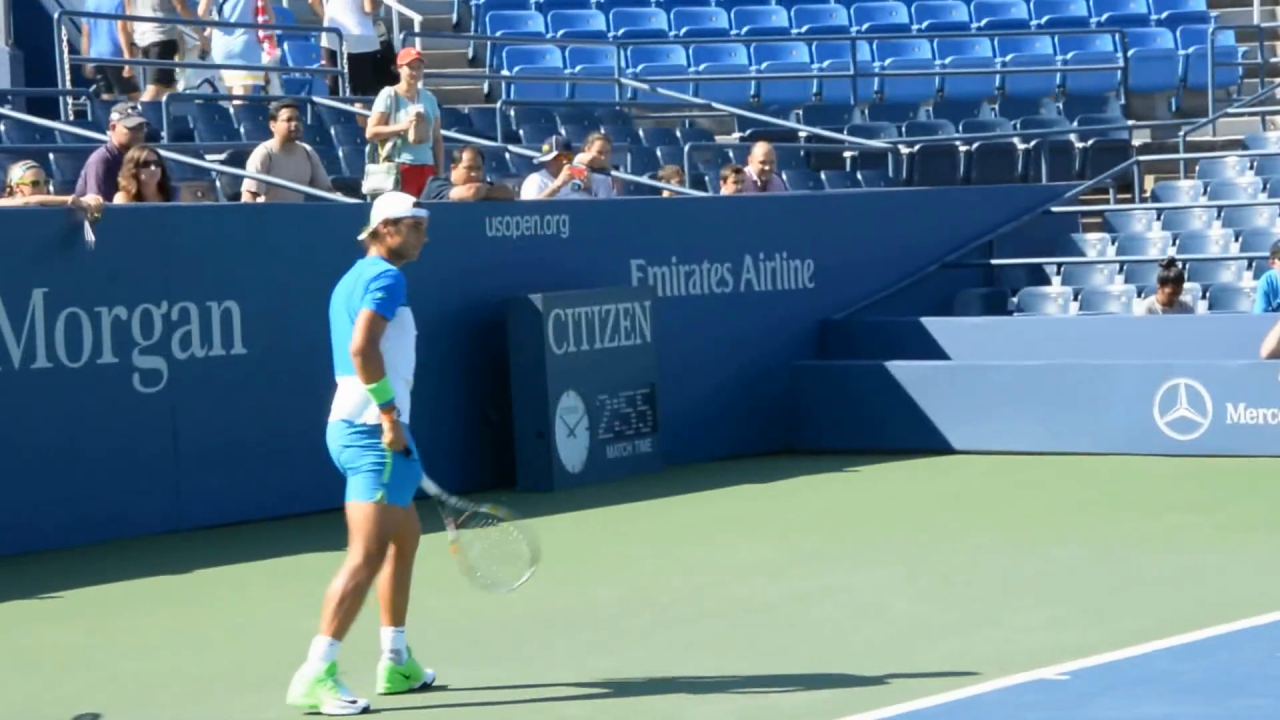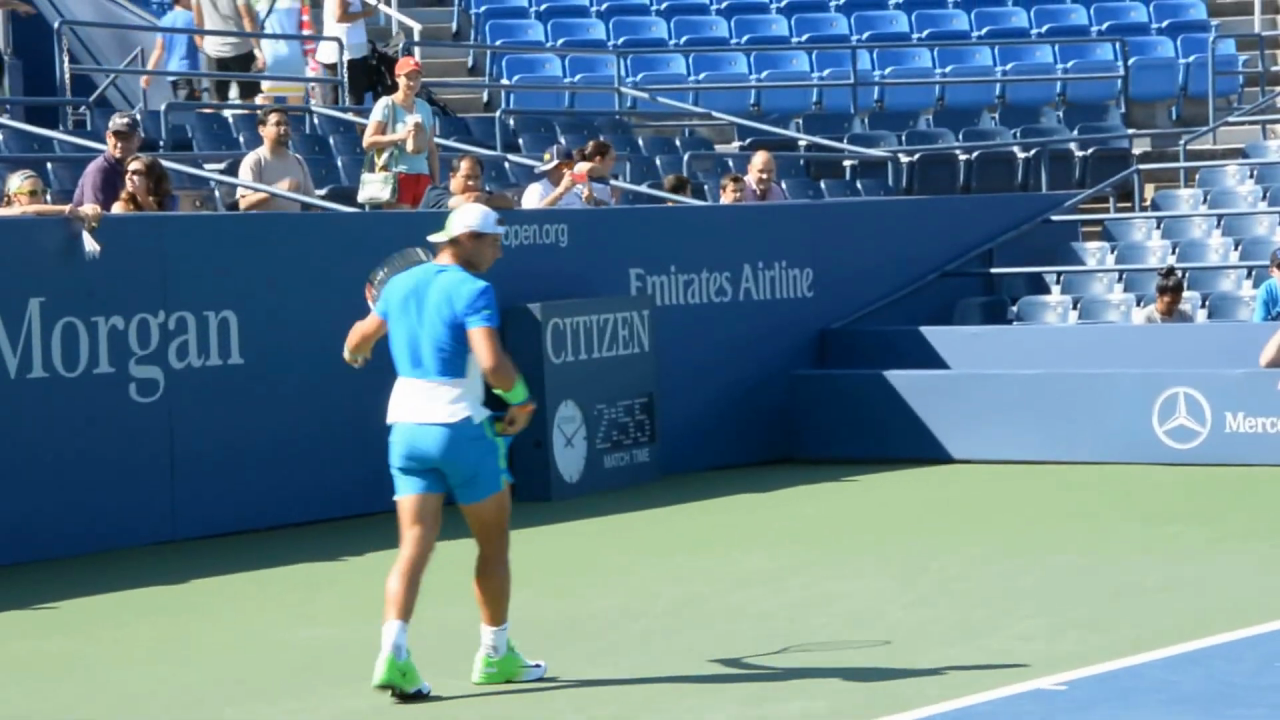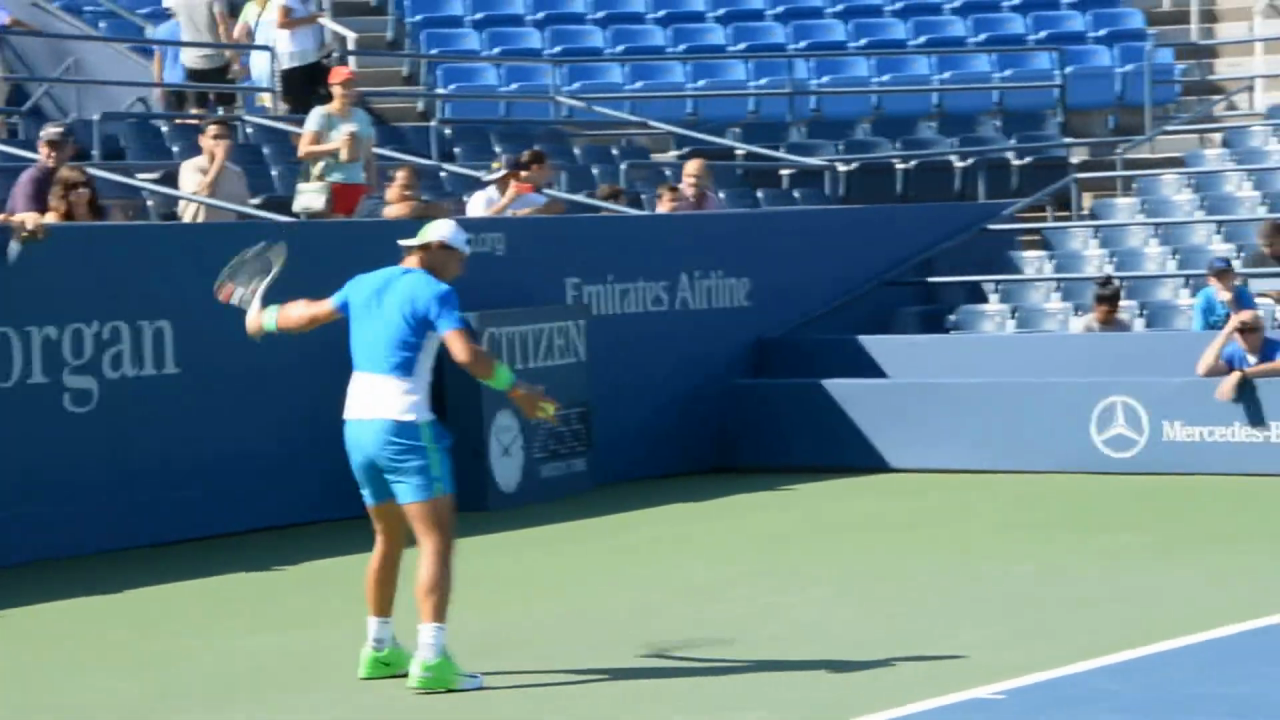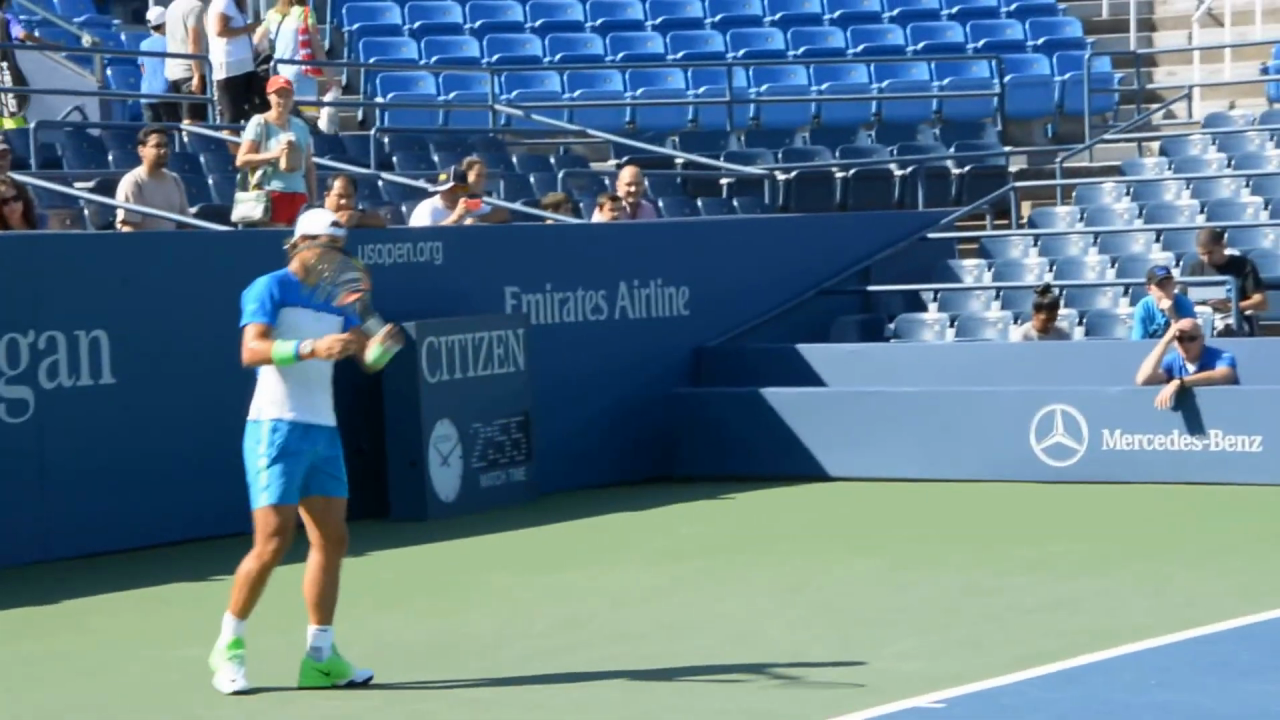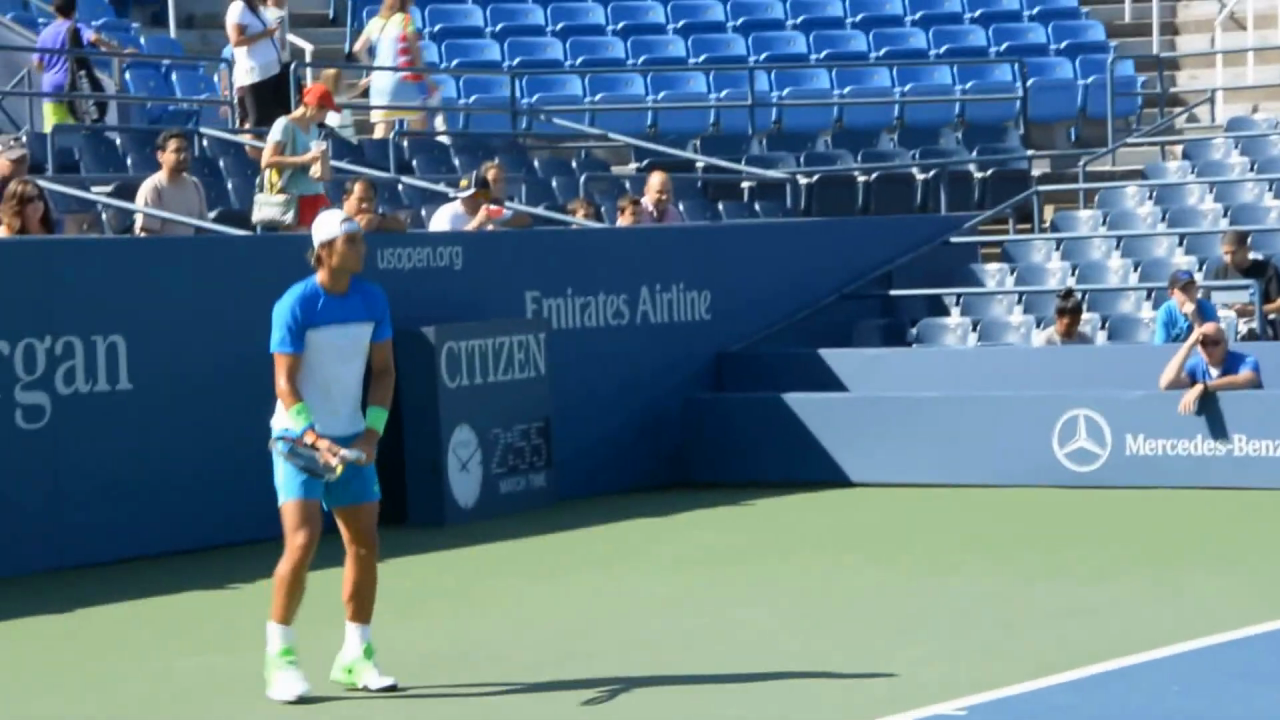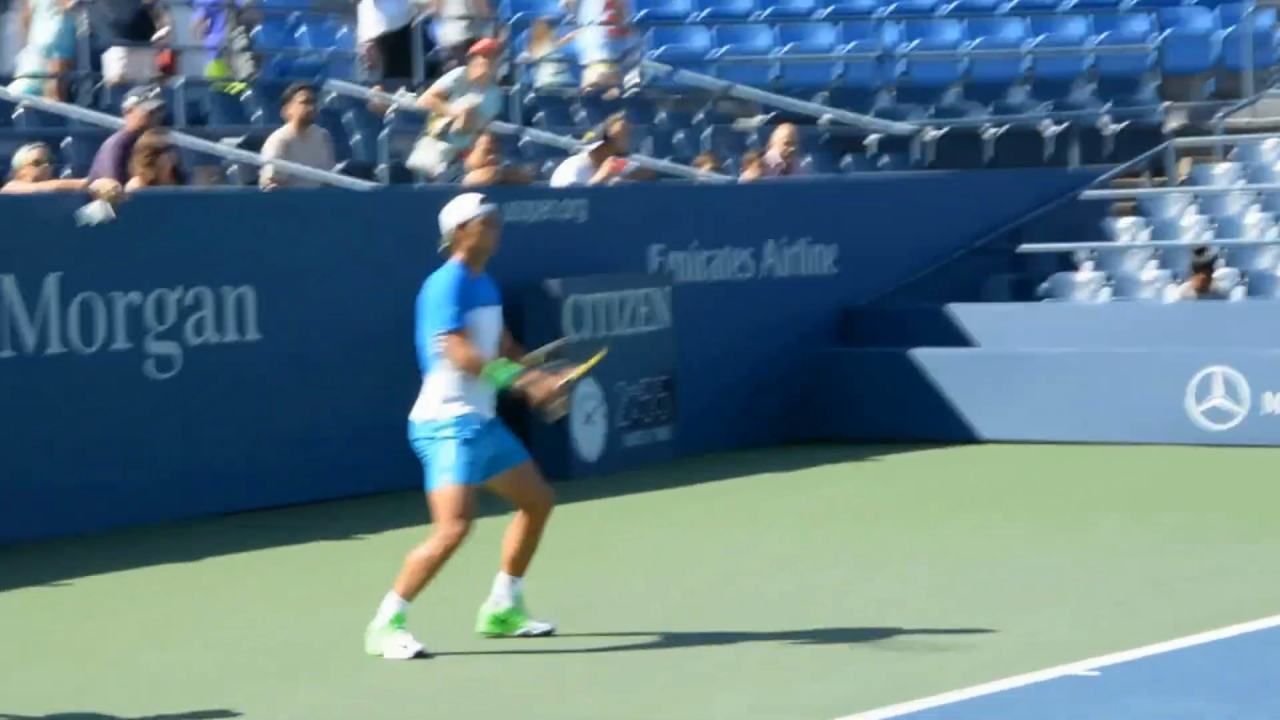
dt=0.7s
person 1, frame 1
left shoulder: (354, 279)
right shoulder: (386, 277)
right elbow: (362, 348)
right wrist: (389, 409)
left hip: (357, 428)
right hip: (373, 433)
left knee: (405, 540)
right knee: (367, 556)
left ankle: (397, 662)
right ankle: (315, 675)
person 1, frame 2
left shoulder: (399, 283)
right shoulder: (474, 291)
left elbow: (358, 341)
right elbow: (494, 364)
left wrist: (354, 352)
right wrist: (521, 402)
left hip: (407, 429)
right hip: (460, 429)
left knee: (414, 547)
right knee: (493, 544)
left ankle: (394, 653)
right ankle: (495, 654)
person 1, frame 3
left shoulder: (365, 284)
right shoulder: (434, 292)
left elbow: (309, 314)
right elbow: (467, 354)
left wrist: (266, 318)
right wrist: (517, 389)
left hip: (359, 426)
right hip: (404, 428)
left knee: (389, 540)
right knee: (436, 543)
left ankle: (379, 649)
right ankle: (432, 660)
person 1, frame 4
left shoulder: (336, 300)
right shoulder: (267, 288)
left elbow: (367, 351)
right elbow: (252, 351)
left wrist: (380, 343)
right wrist: (313, 349)
left hip: (324, 433)
right hip: (276, 430)
left knee: (330, 544)
right knee: (272, 545)
left ankle: (321, 657)
right ankle: (228, 648)
person 1, frame 5
left shoulder: (372, 297)
right shoulder: (294, 304)
left elbow: (383, 369)
right elbow: (285, 385)
left wrist: (373, 431)
right wrist: (316, 440)
left hip: (352, 440)
right hip: (299, 440)
left knee: (364, 548)
right knee: (301, 545)
left ankle: (355, 656)
right ankle: (281, 656)
person 1, frame 6
left shoulder: (485, 284)
right shoulder: (449, 285)
left elbow: (501, 346)
right elbow: (462, 358)
left wrist: (537, 382)
right wrist: (525, 378)
left hip: (480, 422)
right hip: (447, 426)
left knee: (537, 500)
right knee: (452, 530)
left ankle: (505, 608)
right ankle: (387, 623)
